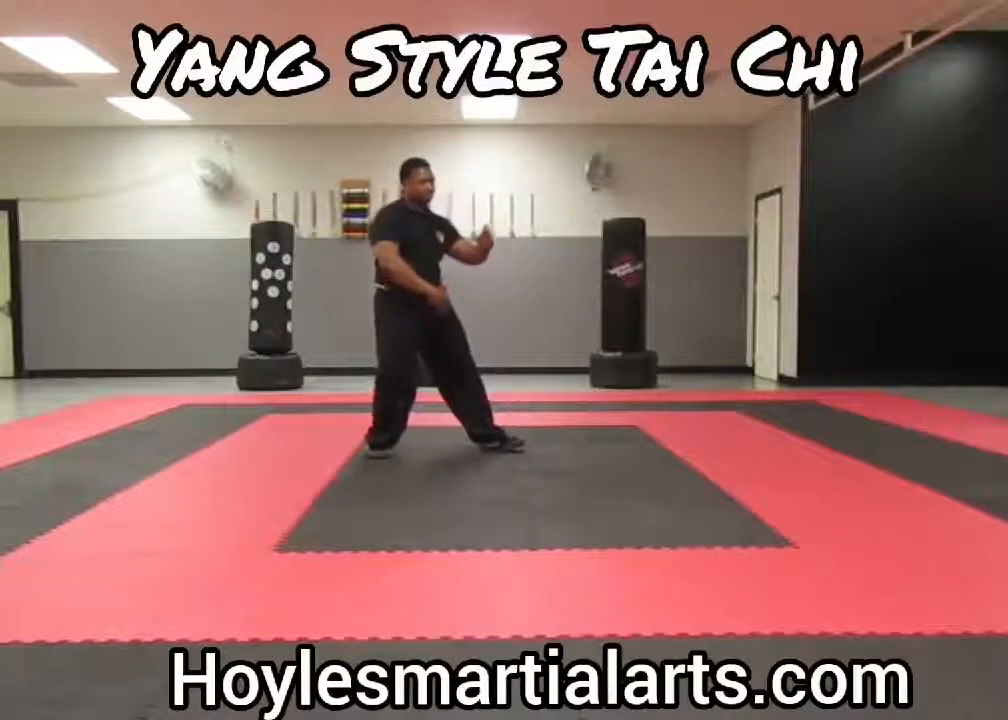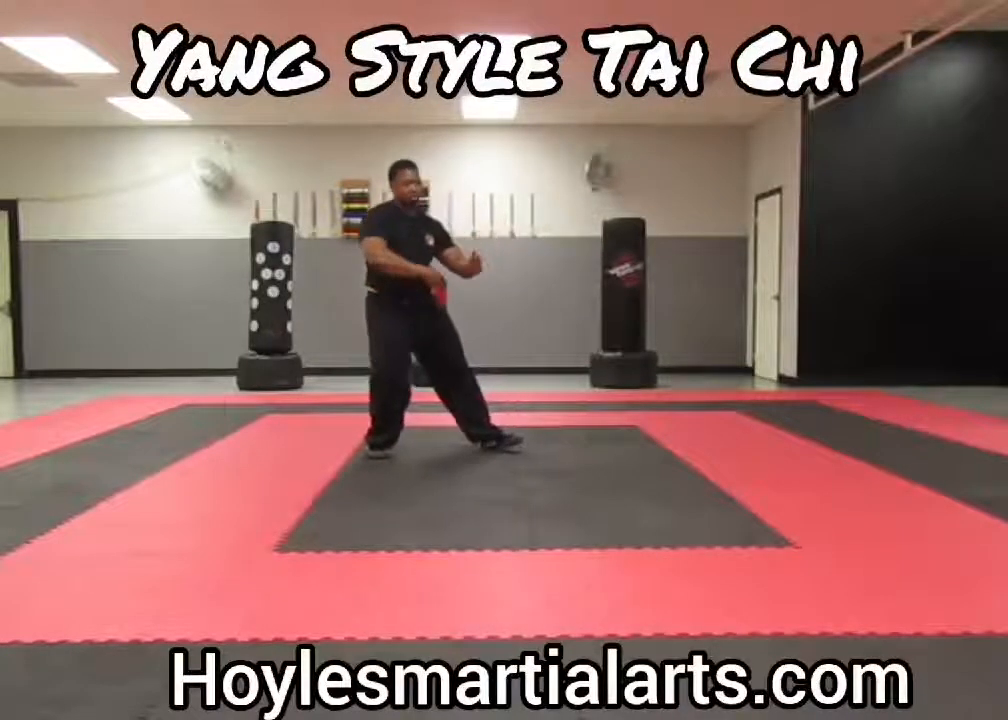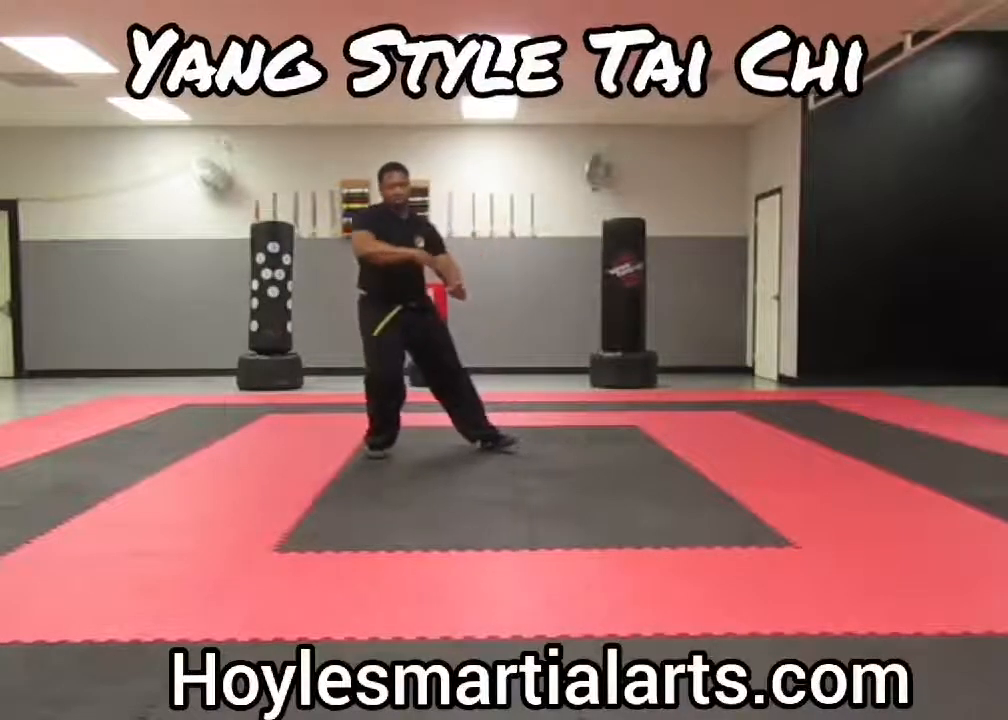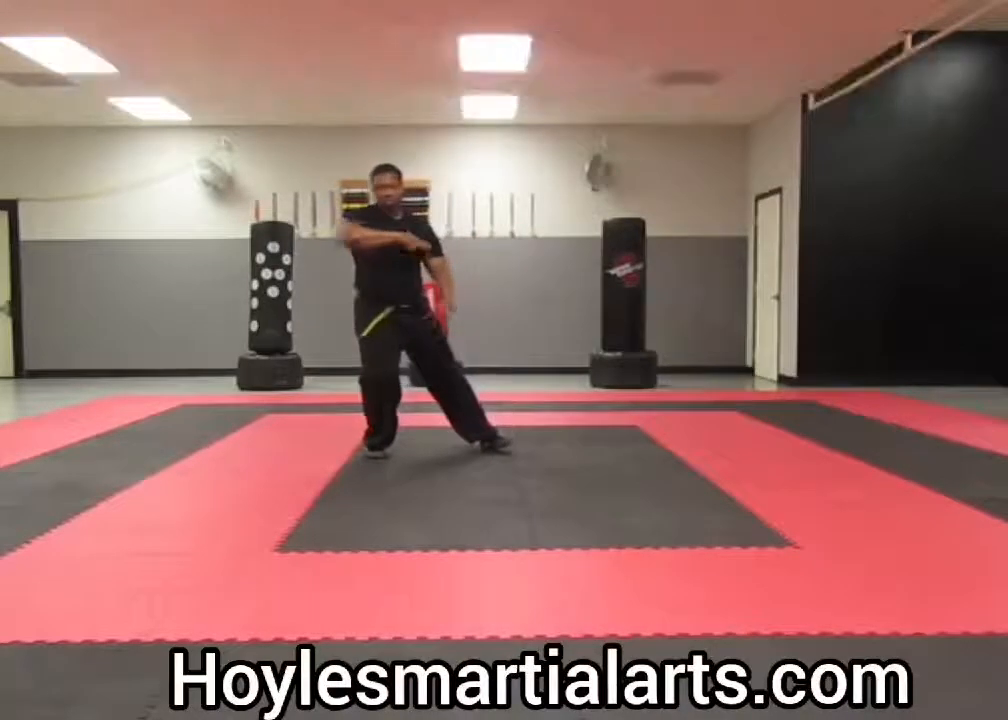
dt=0.4s
person 1, frame 1
left shoulder: (437, 223)
right shoulder: (390, 218)
left elbow: (468, 255)
right elbow: (389, 261)
left wrist: (483, 247)
right wrist: (427, 289)
left hip: (434, 305)
right hip: (397, 307)
left knee: (460, 369)
right knee: (397, 374)
left ankle: (488, 435)
right ankle: (380, 440)
person 1, frame 2
left shoulder: (430, 225)
right shoulder: (379, 218)
left elbow: (455, 260)
right elbow: (376, 256)
left wrist: (470, 266)
right wrist: (422, 271)
left hip: (424, 306)
right hip: (388, 308)
left knee: (454, 369)
right knee: (390, 375)
left ankle: (486, 434)
right ankle: (380, 439)
person 1, frame 3
left shoulder: (422, 226)
right shoulder: (369, 219)
left elbow: (444, 263)
right elbow: (363, 248)
left wrist: (455, 283)
right wrist: (411, 253)
left hip: (418, 308)
right hip: (380, 309)
left knee: (448, 370)
right knee: (384, 375)
left ankle: (484, 434)
right ankle: (379, 439)
person 1, frame 4
left shoulder: (419, 225)
right shoulder: (363, 218)
left elbow: (439, 267)
right elbow: (349, 236)
left wrist: (448, 300)
right wrist: (399, 237)
left hip: (414, 310)
right hip: (376, 312)
left knee: (446, 372)
right knee: (379, 376)
left ankle: (483, 434)
right ankle: (377, 440)
